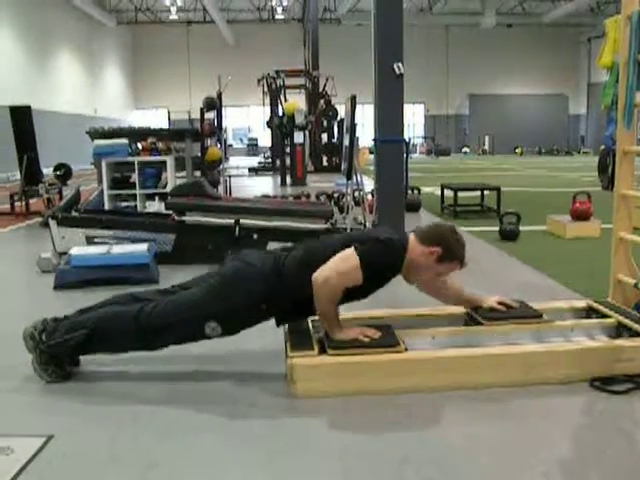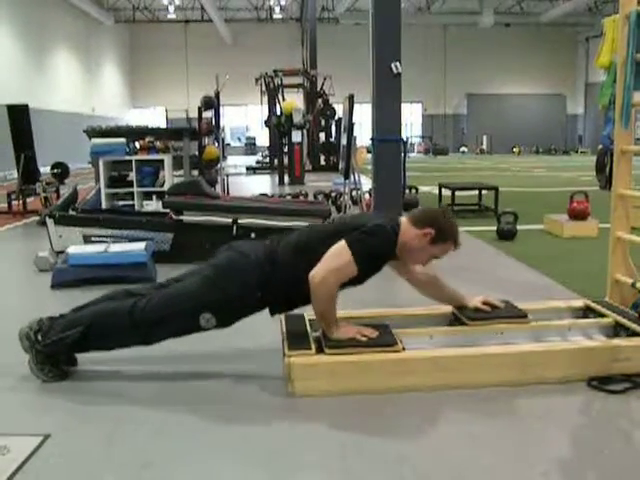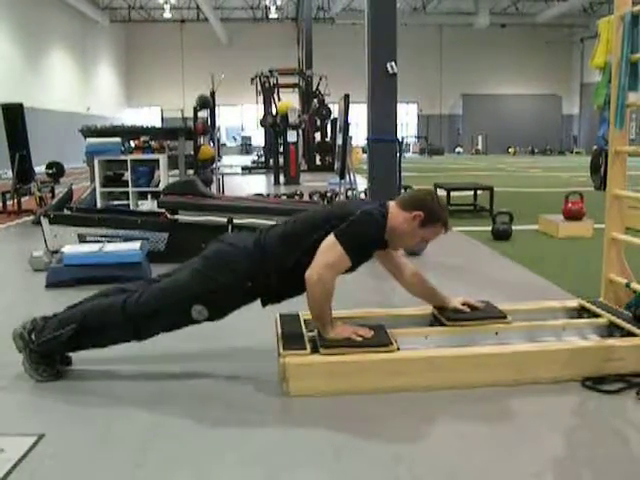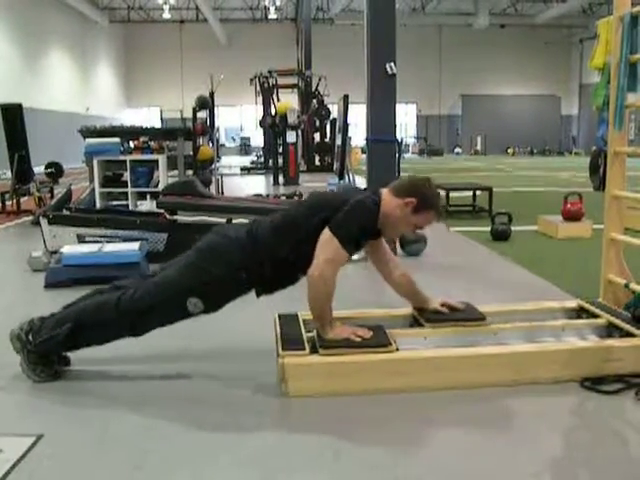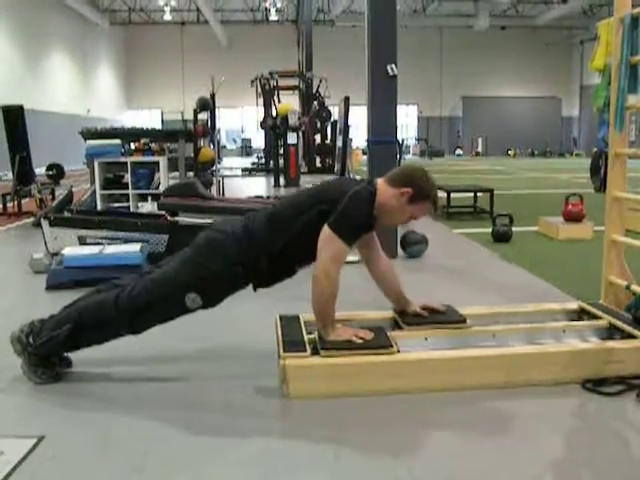
dt=0.2s
person 1, frame 1
left shoulder: (398, 247)
right shoulder: (387, 249)
left elbow: (433, 287)
right elbow: (324, 279)
left wrist: (478, 301)
right wrist: (334, 329)
left hip: (255, 272)
right hip: (253, 290)
left knee: (158, 305)
right knee: (153, 324)
left ankle: (59, 330)
right ankle: (52, 340)
person 1, frame 2
left shoulder: (389, 233)
right shoulder: (380, 235)
left elbow: (420, 277)
right elbow: (321, 279)
left wrist: (463, 301)
right wrist: (332, 328)
left hip: (249, 262)
right hip: (247, 280)
left knee: (152, 302)
right knee: (148, 319)
left ankle: (54, 330)
right ankle: (48, 340)
person 1, frame 3
left shoulder: (377, 220)
right shoulder: (368, 222)
left elbow: (405, 271)
right elbow: (316, 276)
left wrist: (445, 302)
right wrist: (327, 328)
left hip: (241, 257)
right hip: (238, 271)
left knee: (143, 299)
right knee: (141, 313)
left ankle: (48, 331)
right ankle: (40, 339)
person 1, frame 4
left shoulder: (369, 210)
right shoulder: (361, 209)
left elbow: (389, 266)
right elbow: (321, 272)
left wrist: (425, 304)
right wrist: (327, 327)
left hip: (234, 251)
right hip: (231, 263)
left knee: (140, 296)
right knee: (137, 309)
left ankle: (44, 332)
right ankle: (37, 340)
person 1, frame 5
left shoulder: (361, 201)
right shoulder: (358, 201)
left elbow: (377, 261)
right elbow: (326, 269)
left wrist: (406, 306)
right wrist: (328, 330)
left hip: (231, 245)
right hip: (229, 257)
left knee: (139, 293)
right knee: (135, 306)
left ankle: (44, 334)
right ankle: (37, 342)
